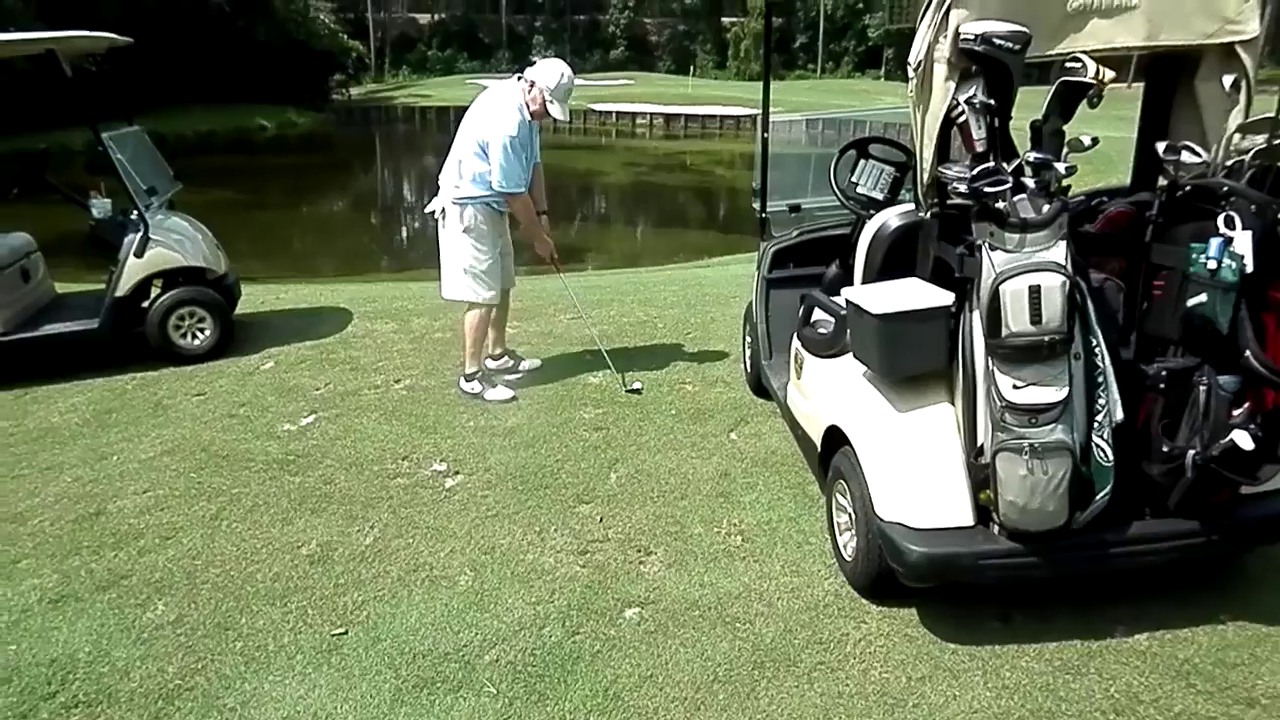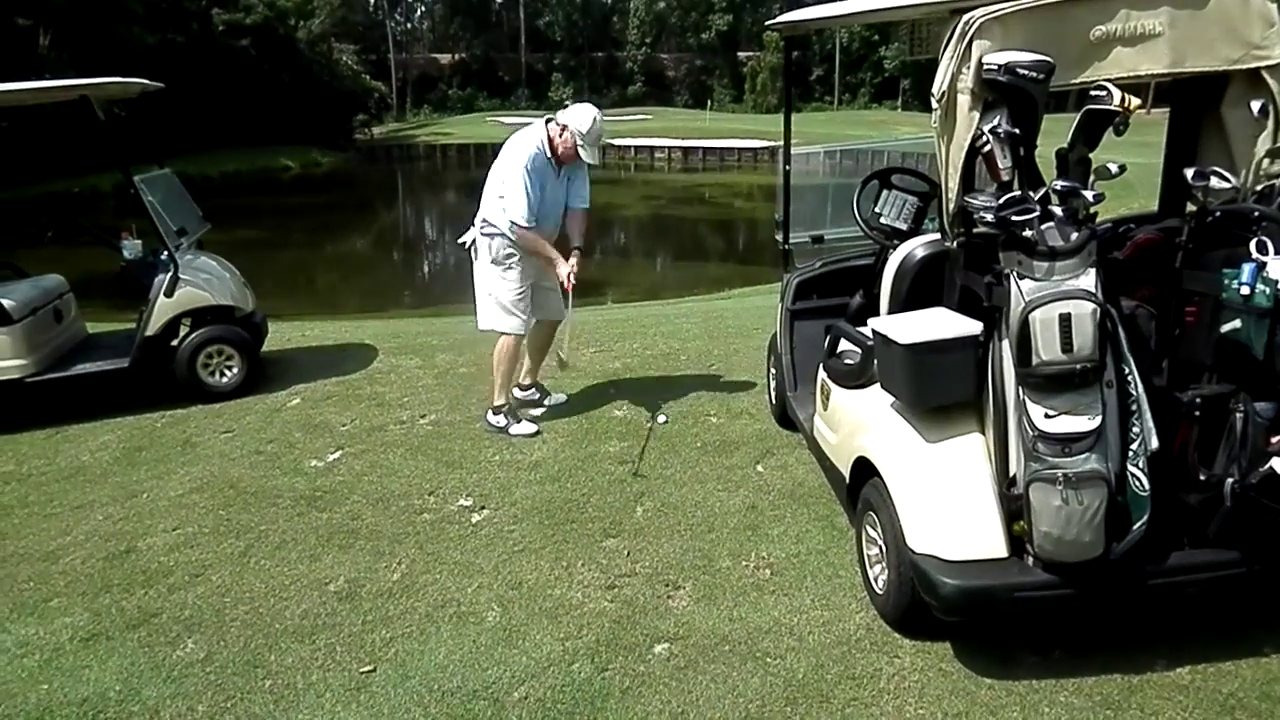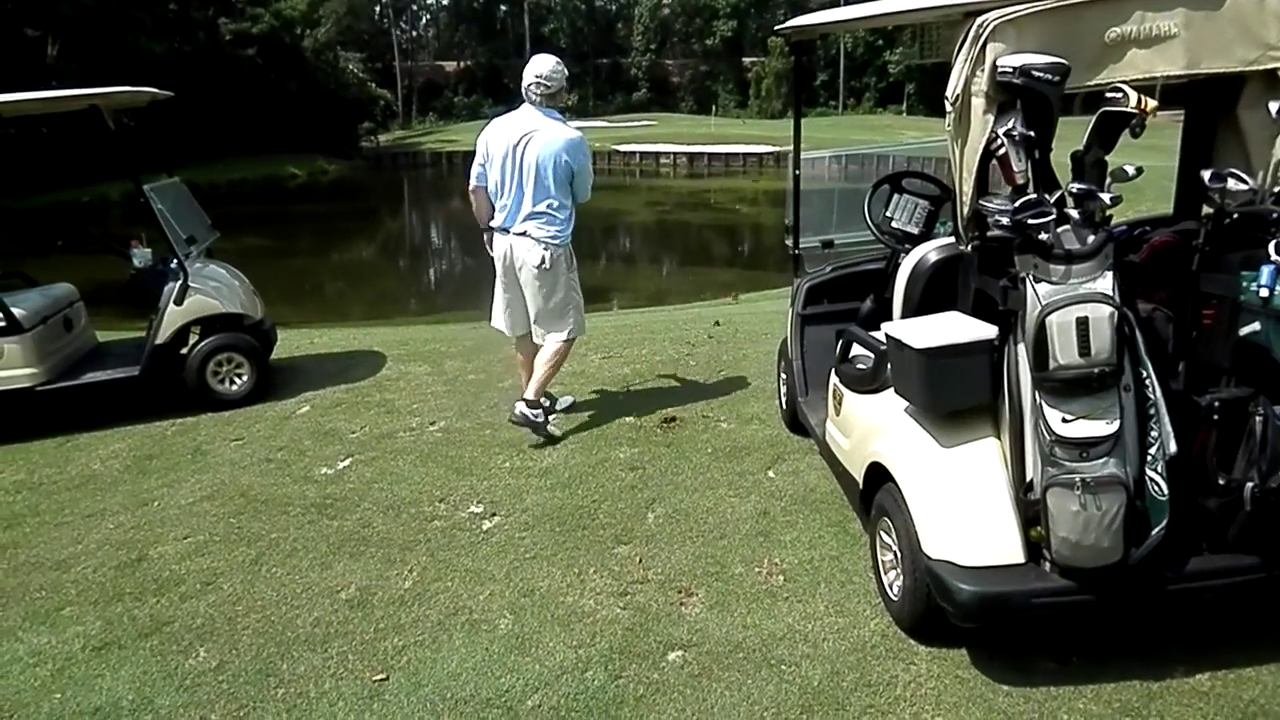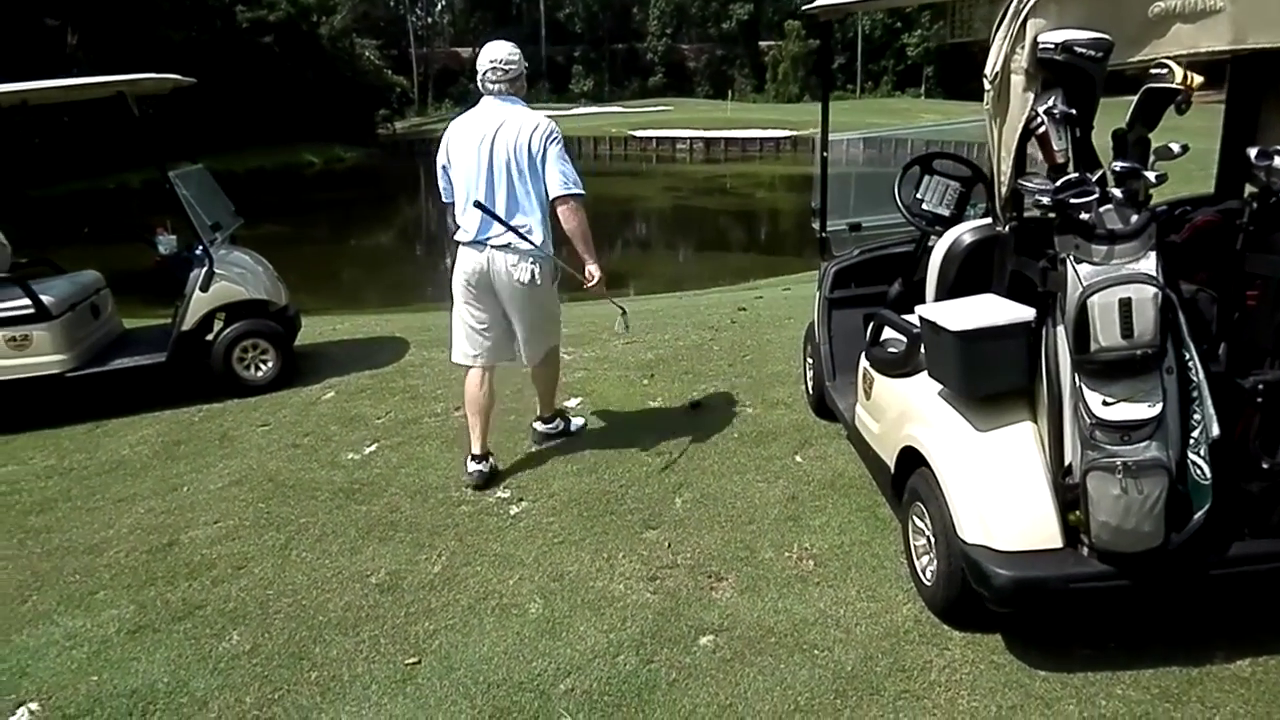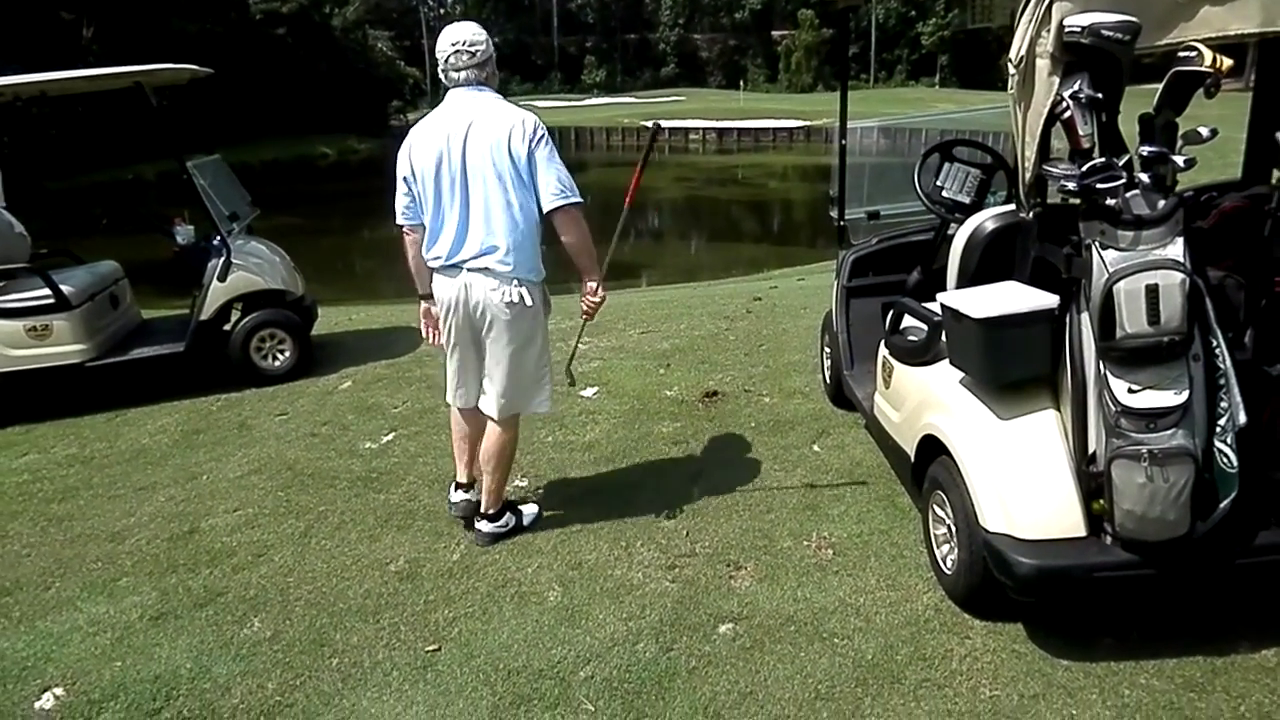
dt=1s
person 1, frame 1
left shoulder: (522, 105)
right shoulder: (505, 121)
left elbow: (533, 164)
right elbow: (514, 193)
left wrist: (542, 214)
right wrist: (538, 238)
left hip: (490, 206)
right hip: (469, 209)
left knee: (501, 285)
right knee: (482, 293)
left ankle: (498, 356)
right ankle: (471, 376)
person 1, frame 2
left shoulder: (575, 157)
right shoulder: (524, 152)
left elbow: (576, 207)
right elbow: (520, 227)
left wrist: (575, 253)
right wrist: (557, 261)
left hip: (535, 248)
right hip: (500, 243)
left knee: (550, 316)
right knee: (513, 325)
left ankle: (526, 387)
right ankle: (499, 409)
person 1, frame 3
left shoulder: (494, 130)
right shoulder: (571, 140)
left elbow: (476, 189)
right elbow: (581, 196)
left wrist: (488, 227)
left hip: (504, 241)
right hip: (545, 247)
left knee: (522, 329)
right knee: (561, 331)
left ankle: (535, 397)
right ankle: (530, 401)
person 1, frame 4
left shoulder: (456, 131)
right shoulder: (538, 127)
right elbow: (566, 202)
right wrist: (589, 260)
left hip: (470, 259)
right hip: (524, 258)
left knee: (478, 360)
right knee: (543, 346)
left ankle: (478, 457)
right ankle: (548, 420)
person 1, frame 5
left shoulder: (419, 136)
right shoulder: (520, 124)
left elbow: (412, 230)
right elbow: (564, 211)
left wrist: (426, 297)
right wrist: (591, 277)
left hip: (449, 285)
right hip: (508, 284)
left knee: (463, 395)
right knee: (503, 404)
left ankle: (464, 486)
right ankle: (492, 513)
